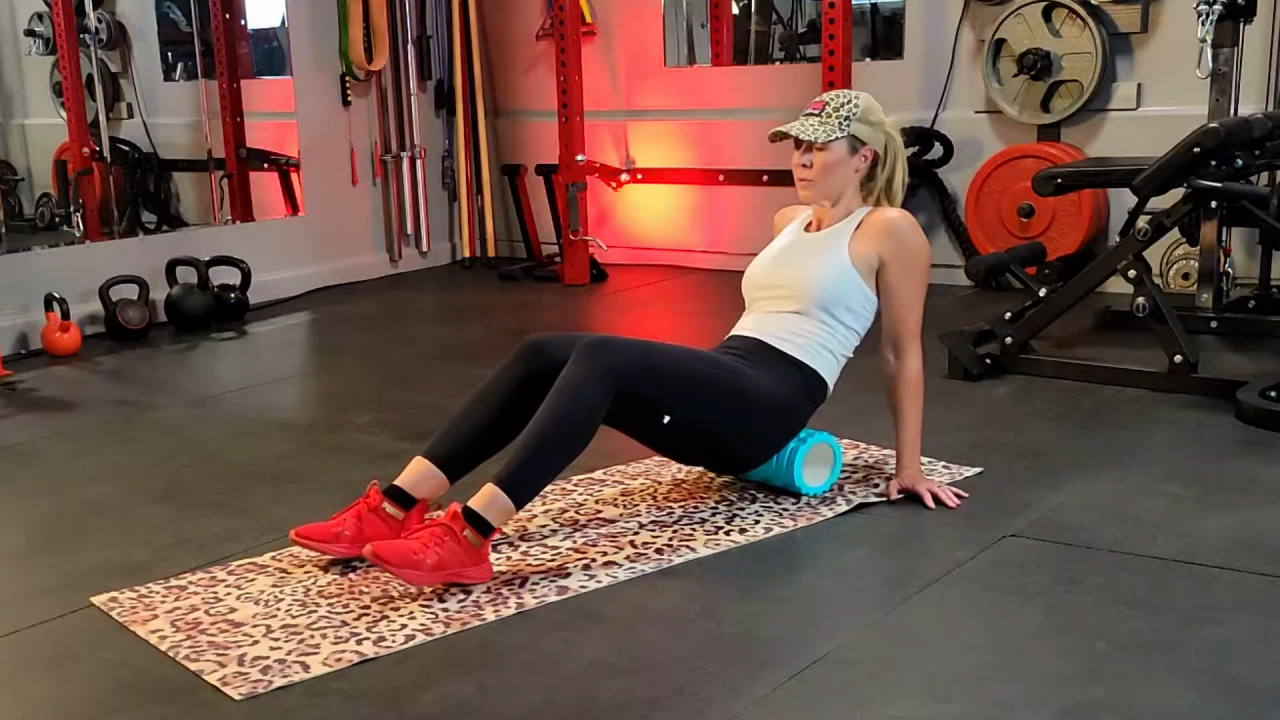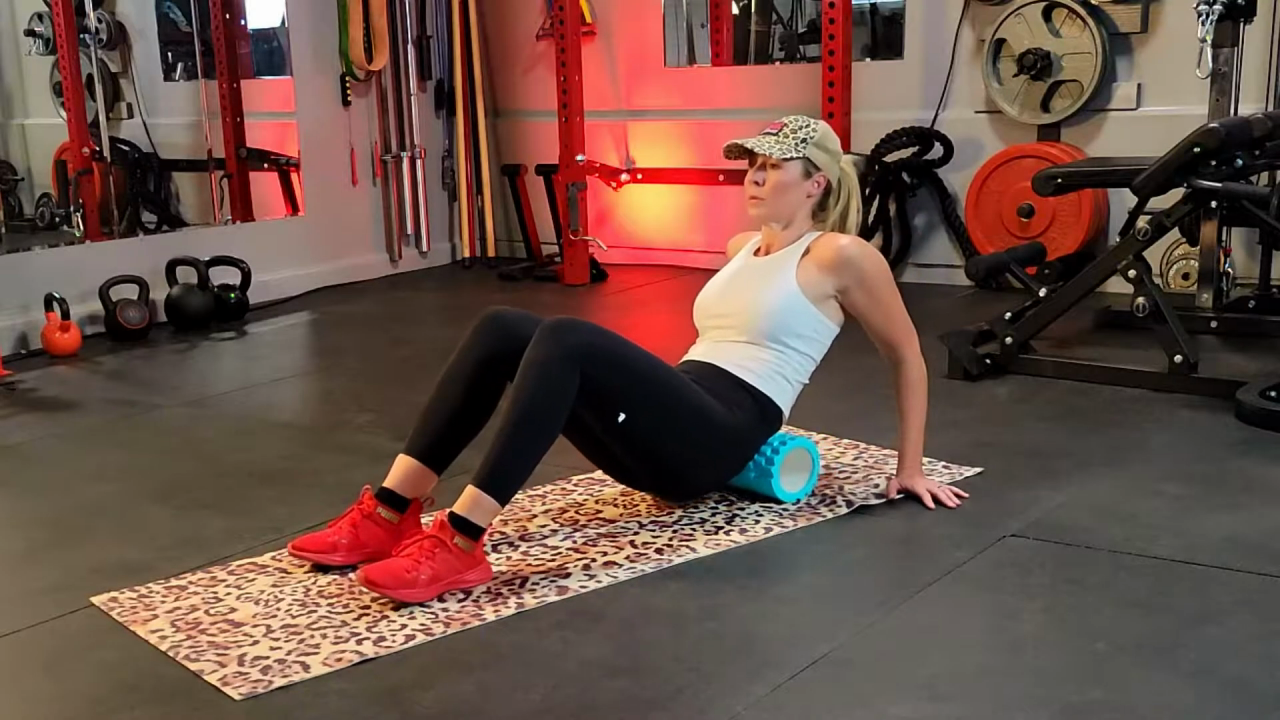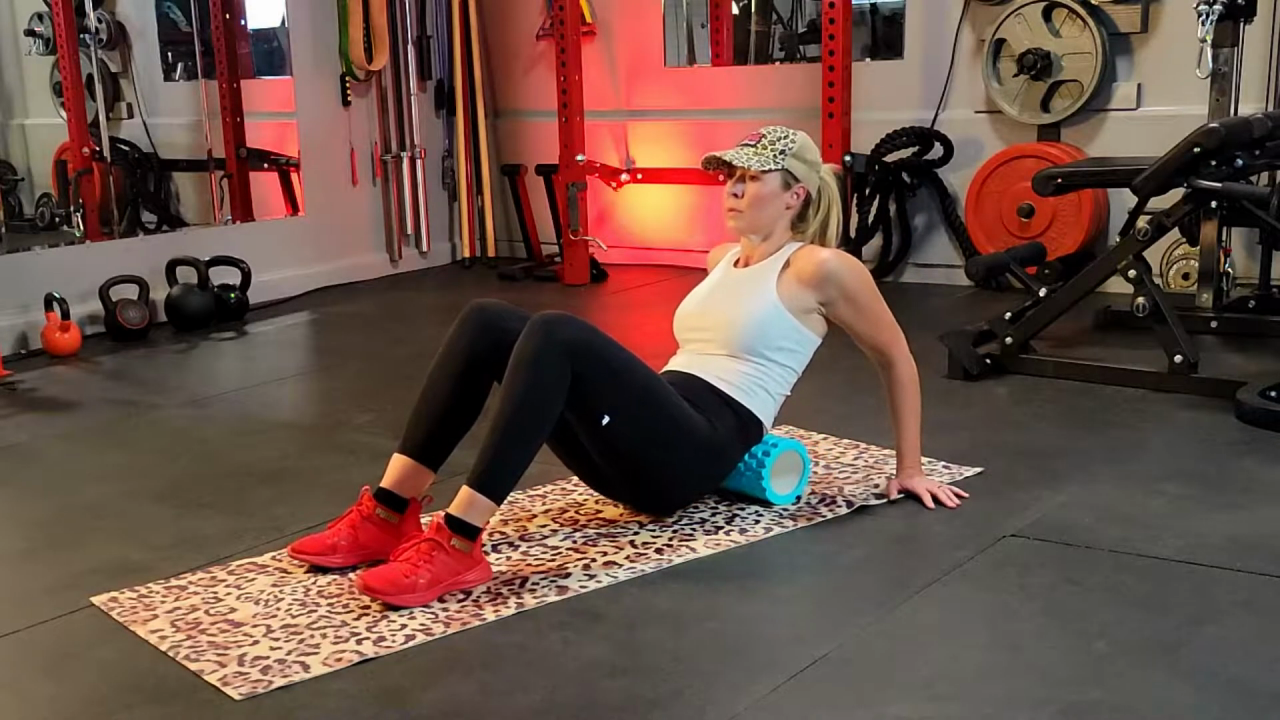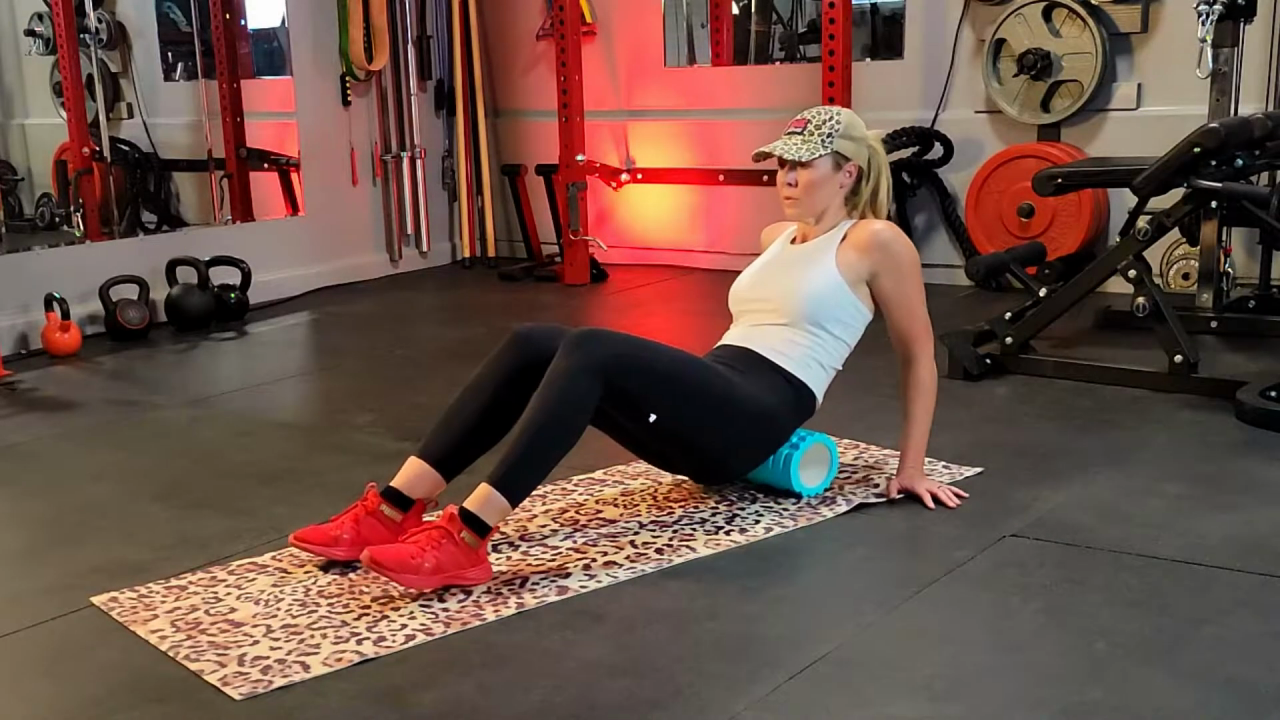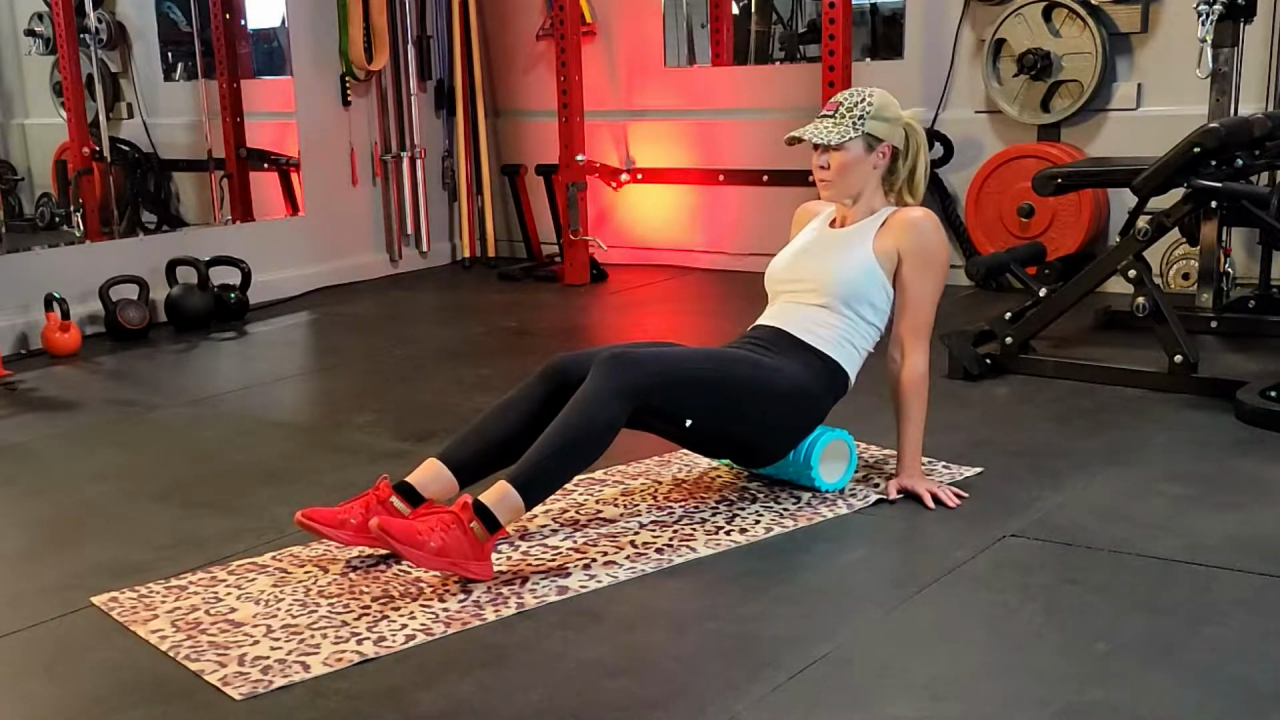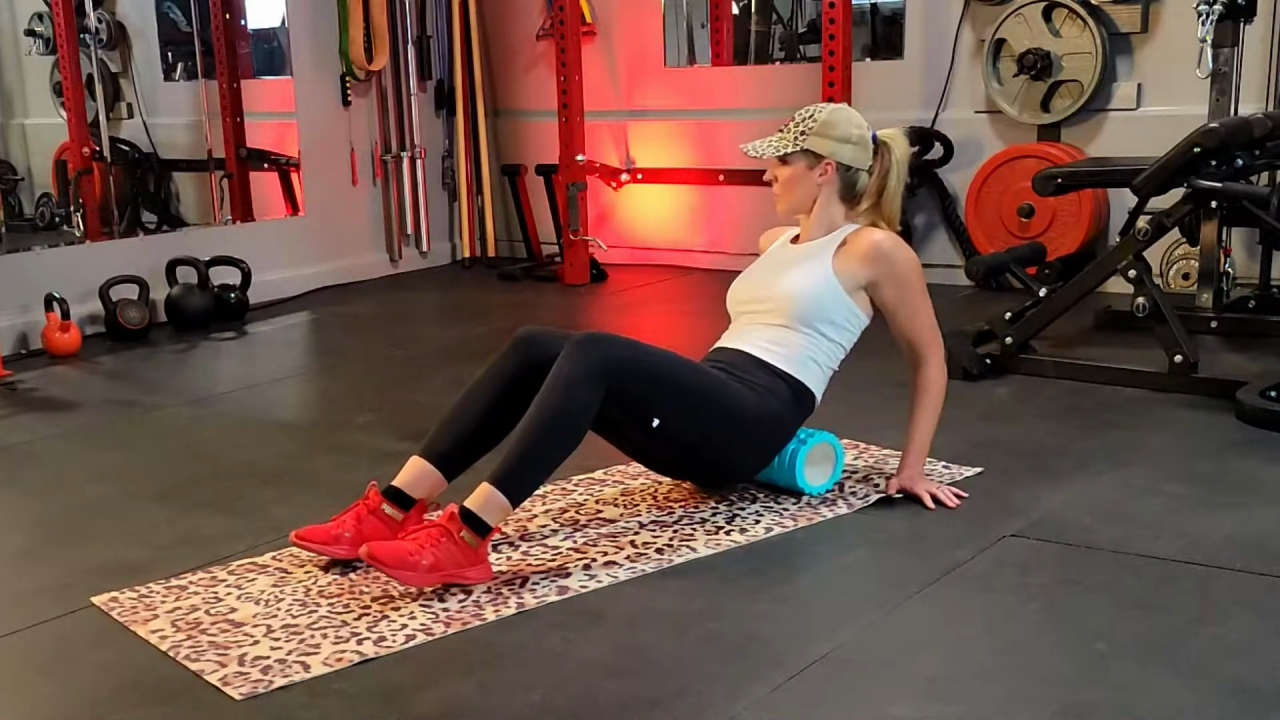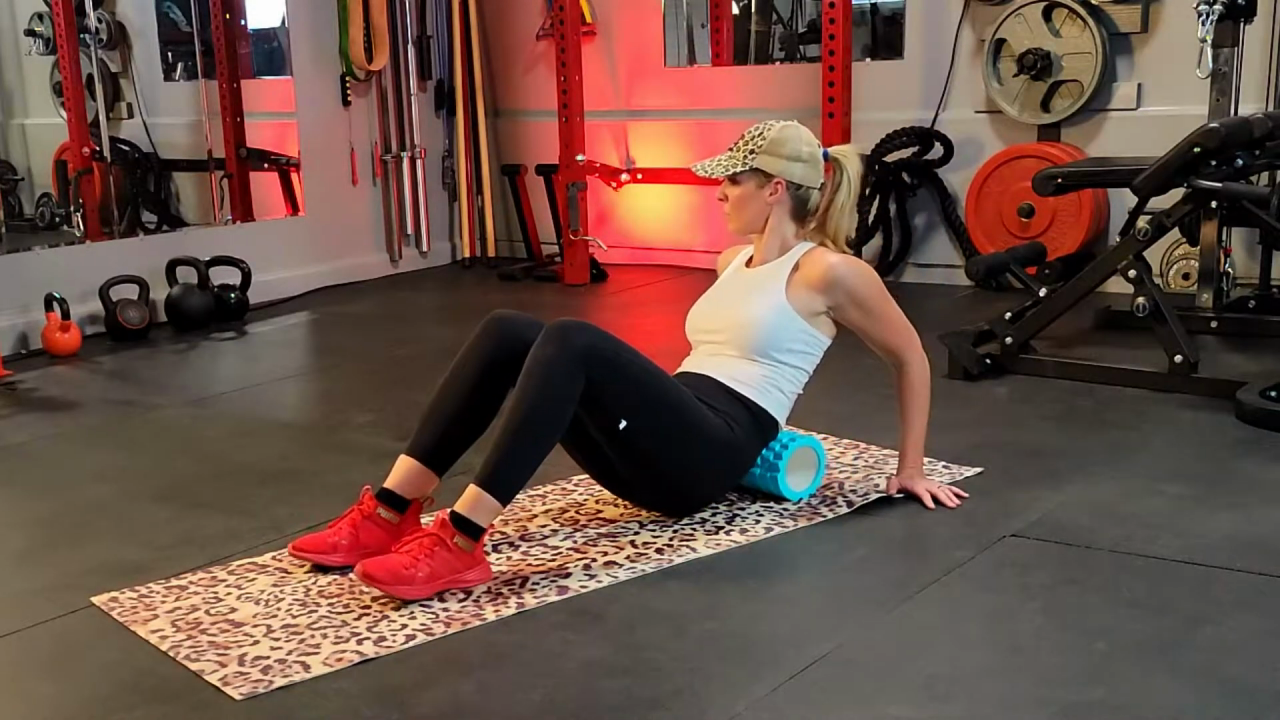
dt=0.7s
person 1, frame 1
left shoulder: (890, 231)
right shoulder: (790, 221)
left elbow: (903, 354)
left wrist: (910, 466)
left hip: (768, 405)
right hip: (720, 382)
left knee: (601, 358)
right knee: (539, 355)
left ankle: (468, 536)
right ankle: (394, 509)
person 1, frame 2
left shoulder: (841, 256)
right shoulder: (742, 248)
left elbow: (906, 354)
left wrist: (911, 467)
left hip: (718, 438)
right hip: (664, 428)
left knee: (566, 338)
right knee: (500, 330)
left ankle: (460, 544)
right ankle: (389, 513)
person 1, frame 3
left shoulder: (821, 268)
right shoulder: (723, 260)
left elbow: (897, 359)
left wrist: (910, 468)
left hip: (698, 450)
right hip: (640, 438)
left knee: (555, 333)
right knee: (486, 322)
left ankle: (457, 544)
right ankle: (388, 514)
person 1, frame 4
left shoulder: (876, 242)
right shoulder: (777, 237)
left elbow: (919, 356)
left wrist: (911, 467)
left hip: (753, 417)
right hip: (707, 400)
left knee: (590, 349)
right knee: (530, 344)
left ankle: (464, 537)
right ankle: (392, 511)
person 1, frame 5
left shoulder: (913, 228)
right shoulder: (811, 216)
left elbow: (911, 352)
left wrist: (910, 467)
left hip: (790, 396)
right hip: (741, 369)
left knee: (623, 372)
right knee: (563, 375)
left ankle: (474, 530)
right ankle: (401, 504)
person 1, frame 6
left shoulder: (875, 250)
right shoulder: (776, 242)
left elbow: (929, 359)
left wrist: (913, 467)
left hip: (752, 423)
right hip: (704, 407)
left knee: (593, 353)
right knee: (532, 348)
left ankle: (465, 537)
right ankle: (393, 509)
person 1, frame 7
left shoulder: (829, 271)
right shoulder: (733, 260)
left elbow: (910, 358)
left wrist: (911, 468)
left hip: (711, 452)
right hip: (659, 439)
left knee: (571, 340)
right knee: (504, 332)
left ankle: (459, 543)
right ankle: (389, 513)
